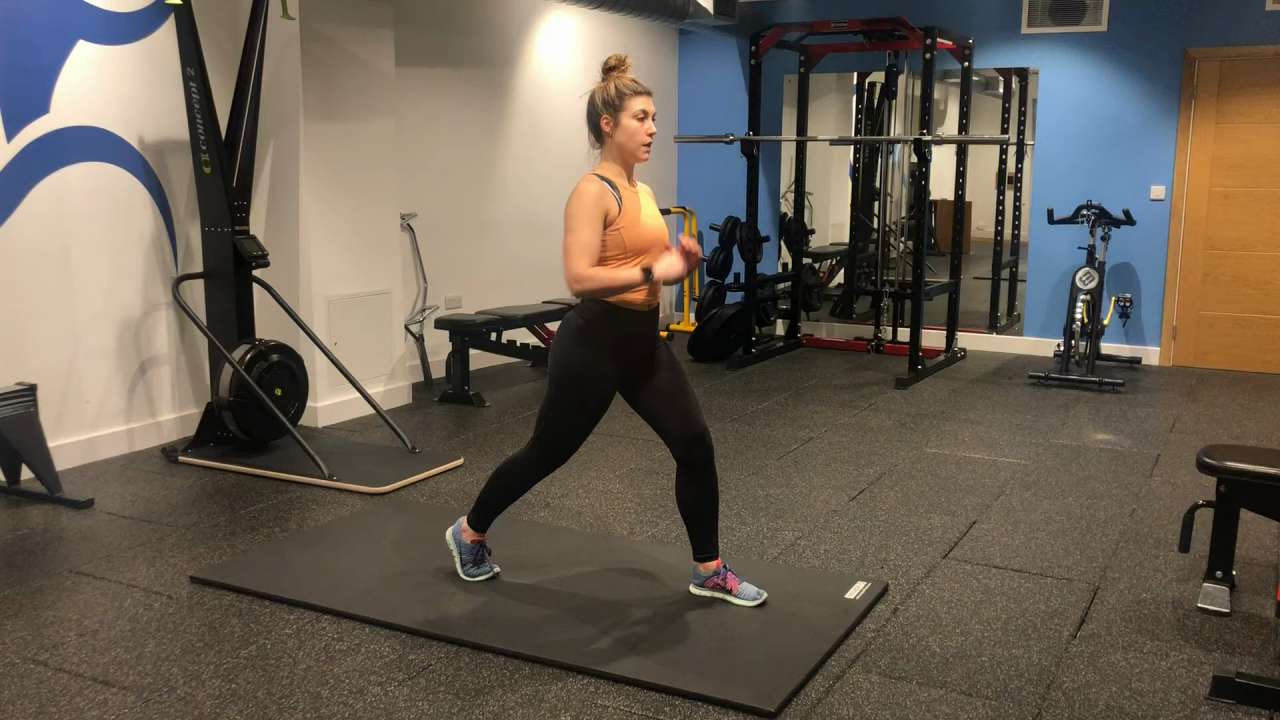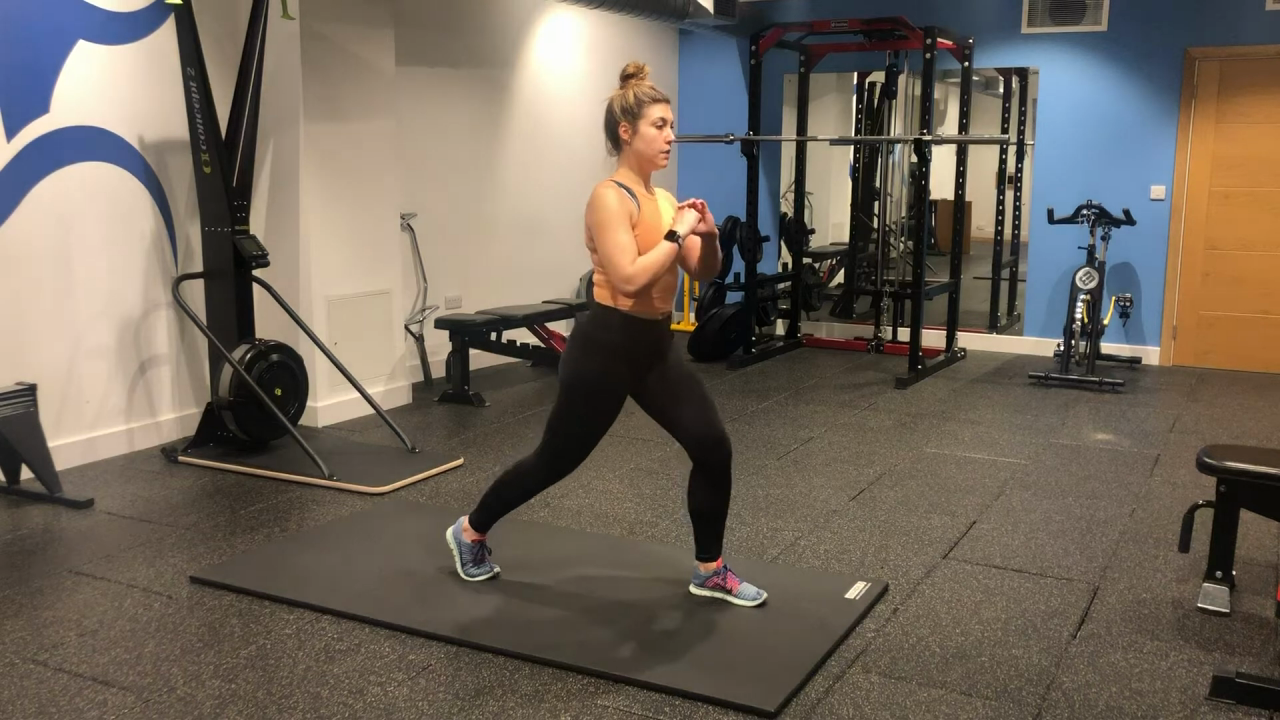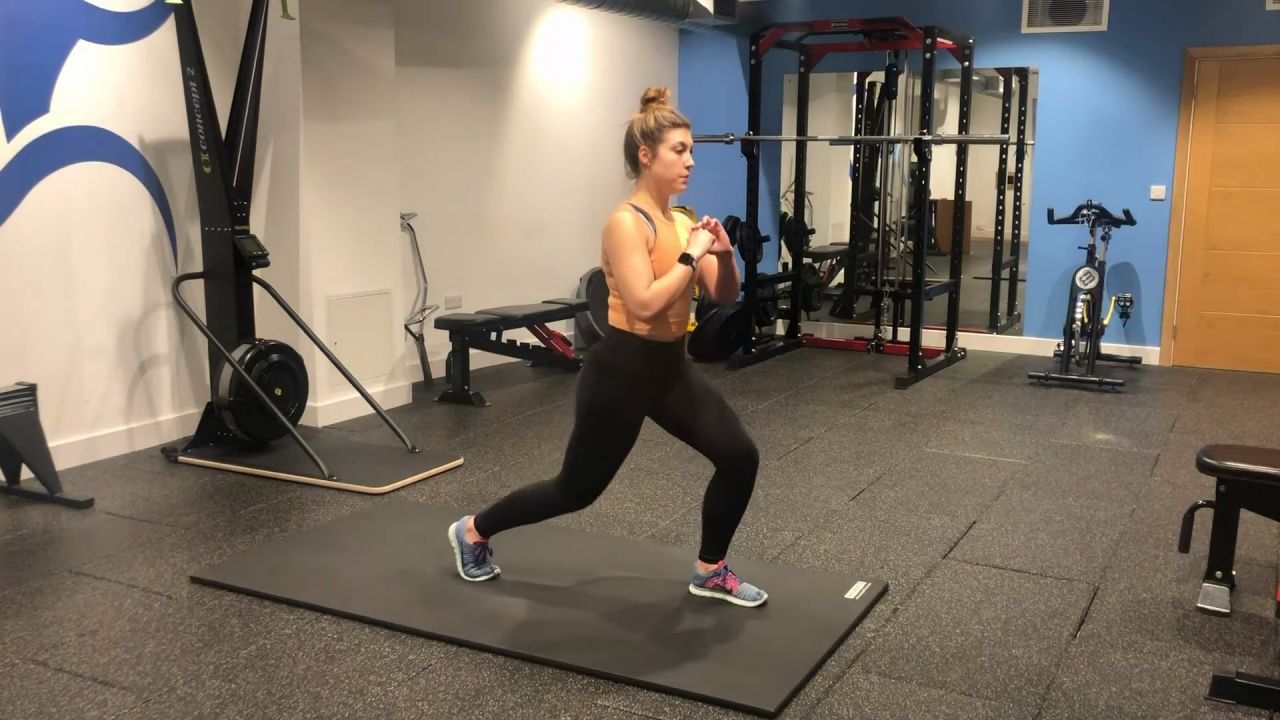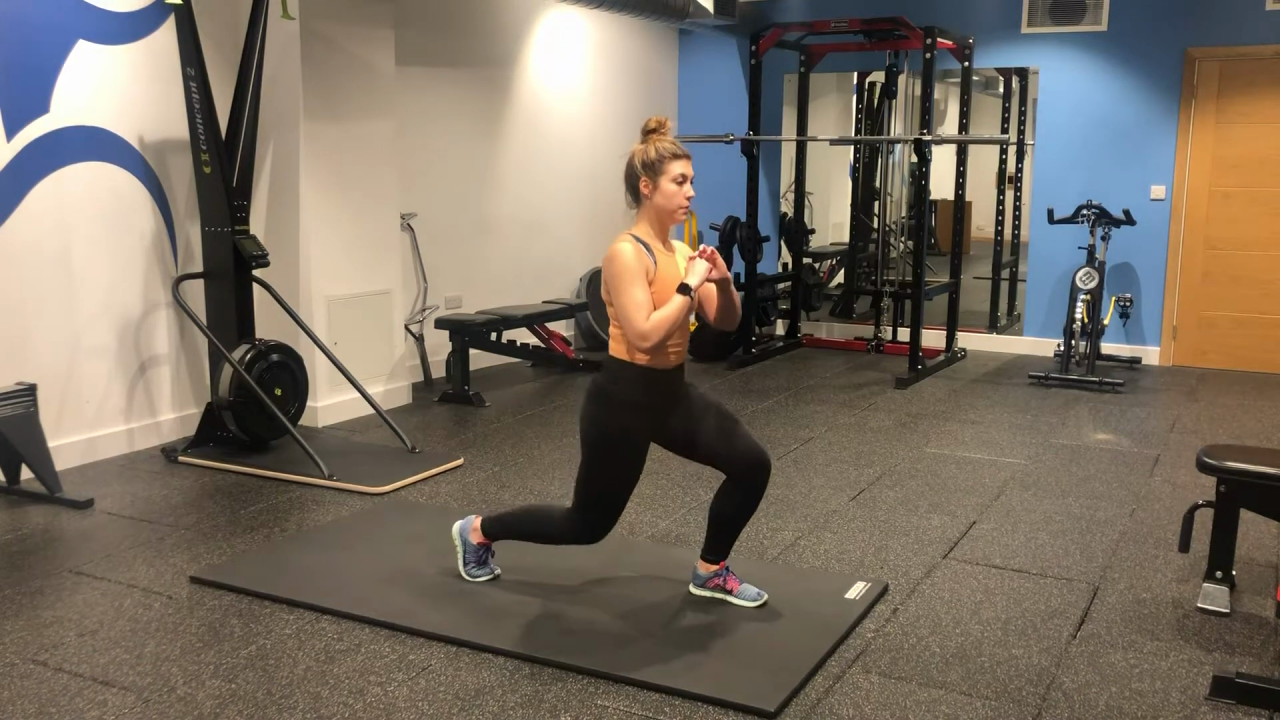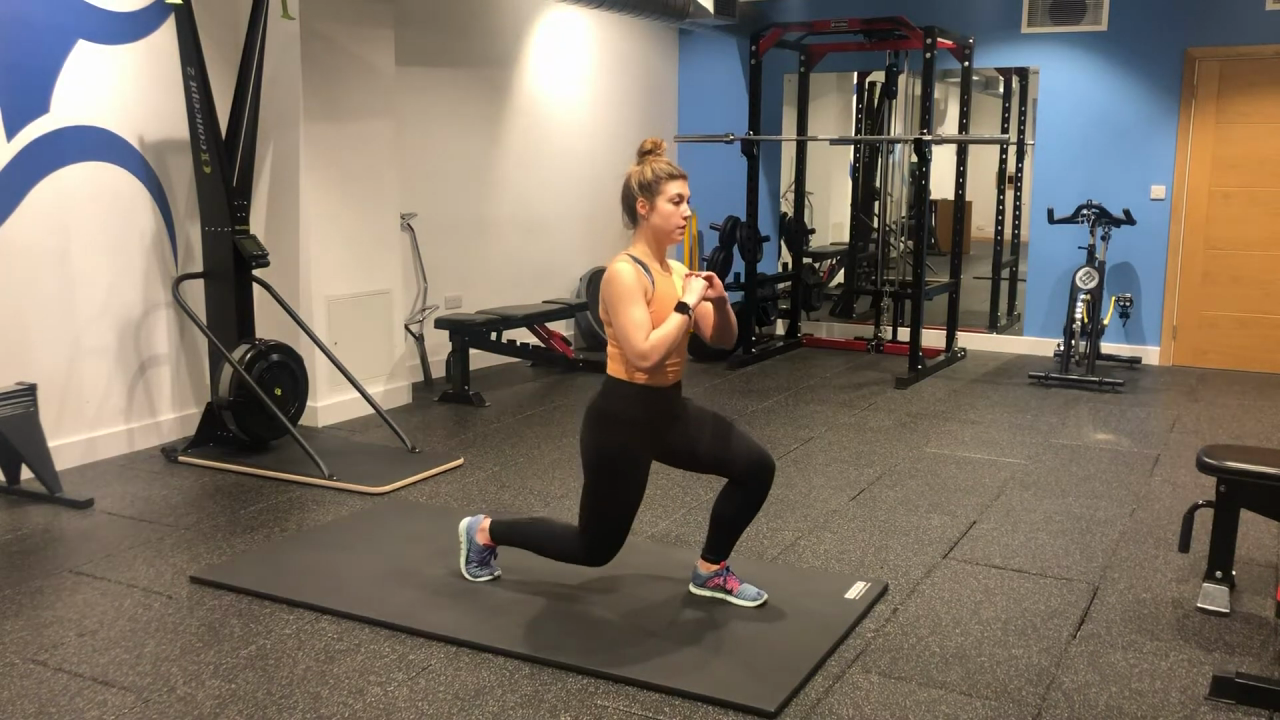
dt=0.5s
person 1, frame 1
left shoulder: (644, 193)
right shoulder: (592, 192)
right elbow: (579, 276)
left wrist: (682, 258)
right wrist: (653, 271)
left hip: (644, 339)
right hip: (593, 340)
left knee: (695, 446)
right knee: (547, 454)
left ankle: (709, 570)
right ankle: (470, 532)
person 1, frame 2
left shoulder: (663, 199)
right shoulder: (609, 197)
left elbow: (705, 273)
right elbow: (630, 279)
left wrist: (707, 235)
right wrist: (677, 232)
left hip: (656, 346)
right hip: (606, 346)
left knee: (713, 448)
right knee: (556, 460)
left ankle: (710, 570)
right ankle: (470, 532)
person 1, frame 3
left shoulder: (680, 222)
right shoulder: (627, 222)
left elbow: (726, 296)
right elbow: (645, 304)
left wrist: (723, 253)
right wrist: (691, 256)
left hip: (670, 367)
right hip: (621, 369)
left knee: (740, 457)
right knee: (577, 488)
left ankle: (710, 572)
right ankle: (473, 531)
person 1, frame 4
left shoulder: (680, 251)
right shoulder: (626, 253)
left elbow: (727, 322)
right elbow: (645, 335)
left wrist: (722, 281)
right wrist: (689, 285)
left hip: (671, 392)
right hip: (623, 398)
left knee: (752, 464)
right knee: (588, 523)
left ankle: (710, 571)
right ankle: (478, 531)
person 1, frame 5
left shoulder: (675, 270)
right shoulder: (624, 273)
left elbow: (723, 340)
right elbow: (644, 355)
left wrist: (719, 300)
right wrist: (687, 303)
left hip: (669, 409)
right hip: (622, 416)
left knee: (756, 467)
right knee: (596, 546)
left ankle: (710, 571)
right ankle: (484, 532)
